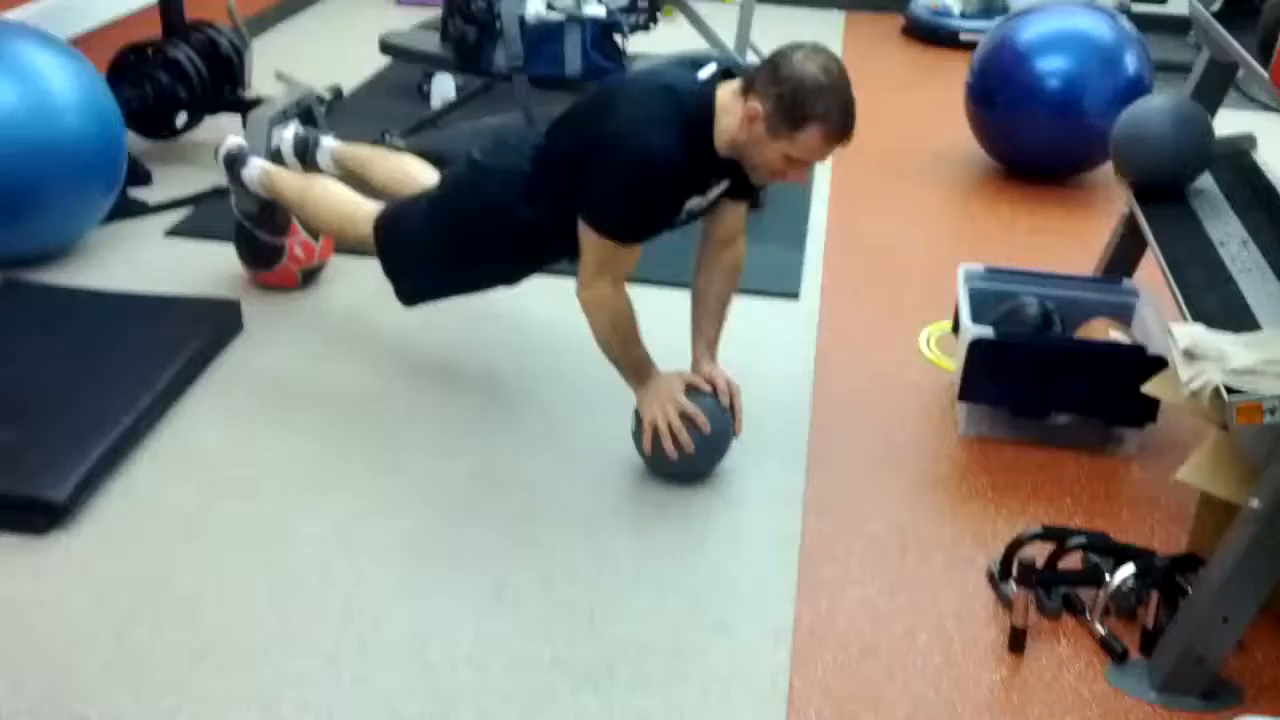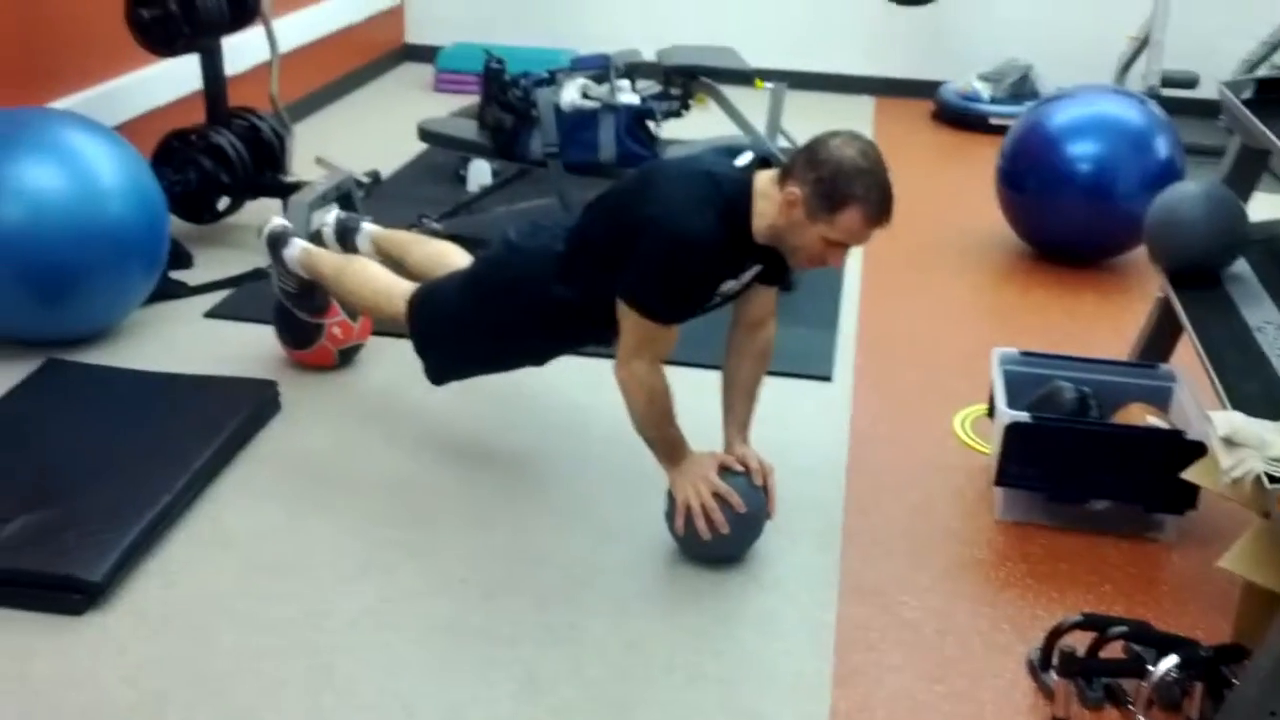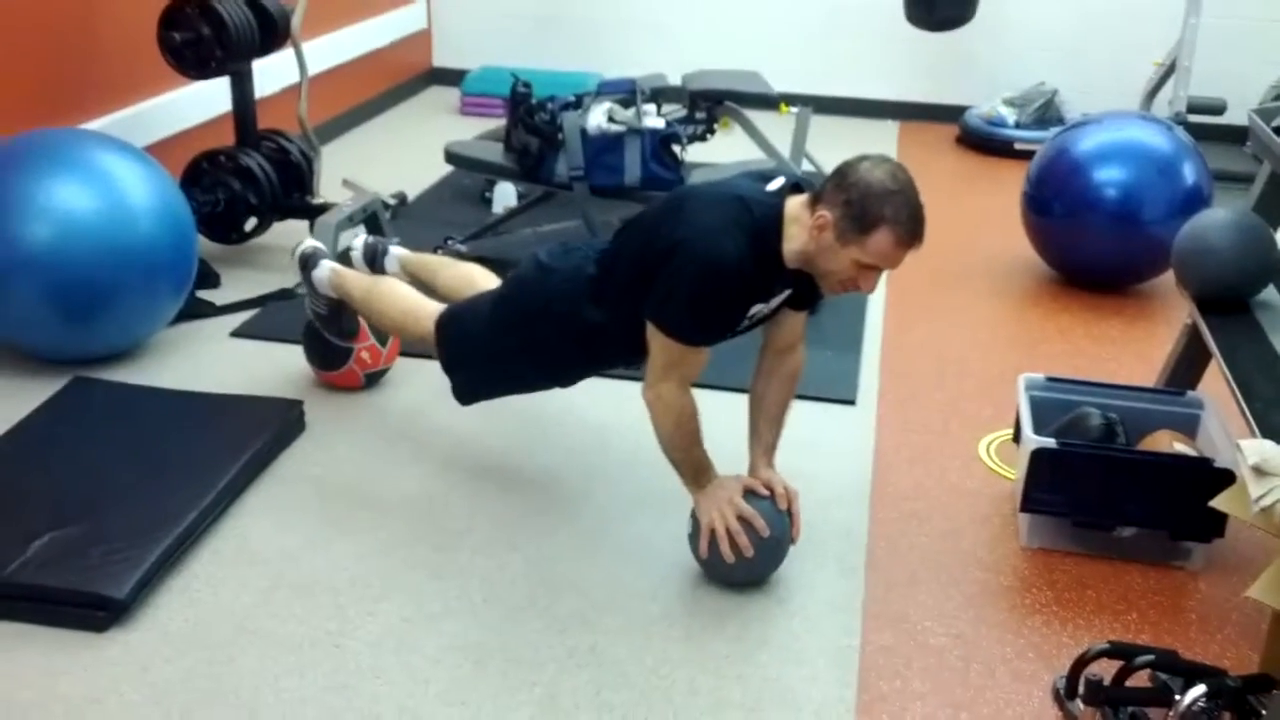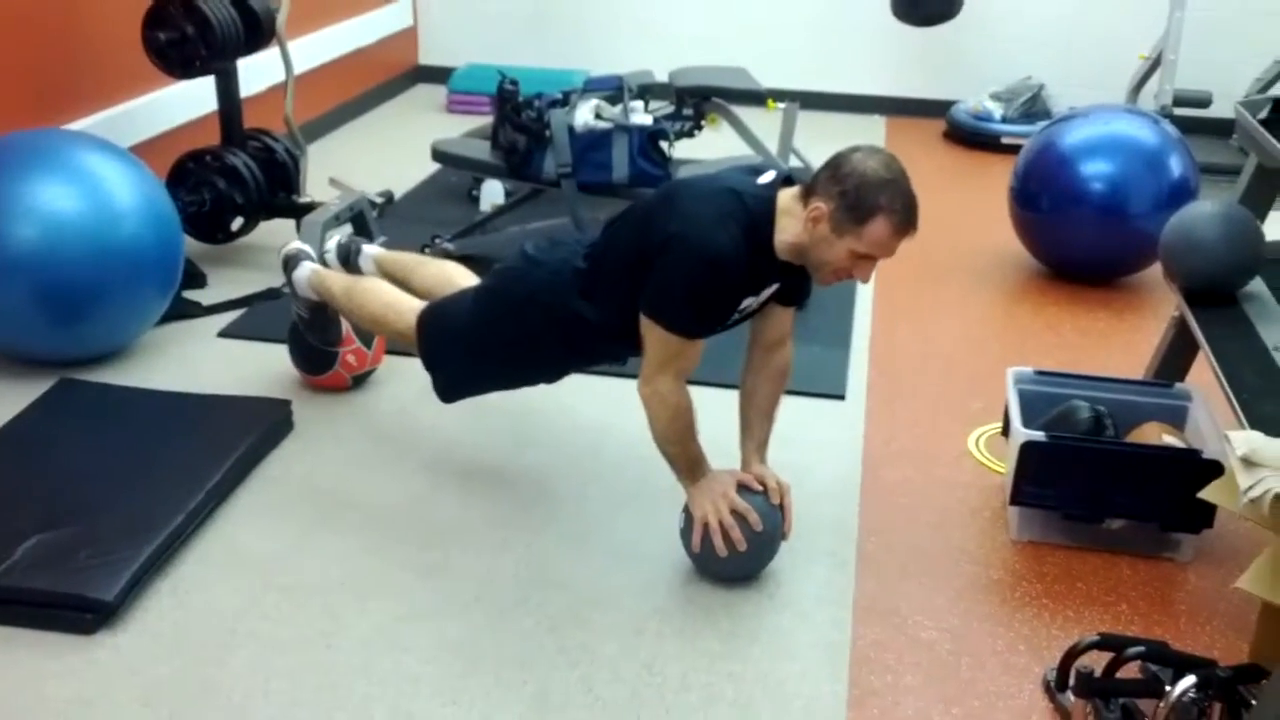
dt=0.7s
person 1, frame 1
left shoulder: (745, 117)
right shoulder: (648, 145)
left elbow: (725, 243)
right elbow: (598, 285)
left wrist: (705, 357)
right wrist: (647, 384)
left hip: (555, 189)
right hip: (502, 210)
left knee: (427, 191)
right knee: (379, 228)
left ankle: (318, 147)
right ankle: (255, 172)
person 1, frame 2
left shoulder: (779, 207)
right shoulder: (687, 228)
left elbow: (754, 328)
right elbow: (637, 364)
left wrist: (738, 439)
right wrist: (679, 464)
left hip: (582, 275)
right hip: (533, 292)
left knee: (456, 273)
right knee: (415, 308)
left ankle: (356, 233)
right ankle: (298, 253)
person 1, frame 3
left shoulder: (810, 232)
right shoulder: (716, 252)
left elbow: (783, 352)
right elbow: (665, 386)
left wrist: (763, 462)
right wrist: (704, 486)
left hip: (611, 296)
right hip: (561, 311)
left knee: (485, 296)
right knee: (442, 328)
left ankle: (386, 255)
right ankle: (329, 273)
person 1, frame 4
left shoulder: (798, 226)
right shoulder: (709, 244)
left elbow: (771, 349)
right elbow: (661, 382)
left wrist: (755, 460)
right wrist: (698, 482)
left hip: (595, 294)
right hip: (548, 309)
left knee: (467, 297)
right knee: (425, 327)
left ankle: (362, 256)
right ankle: (311, 277)
